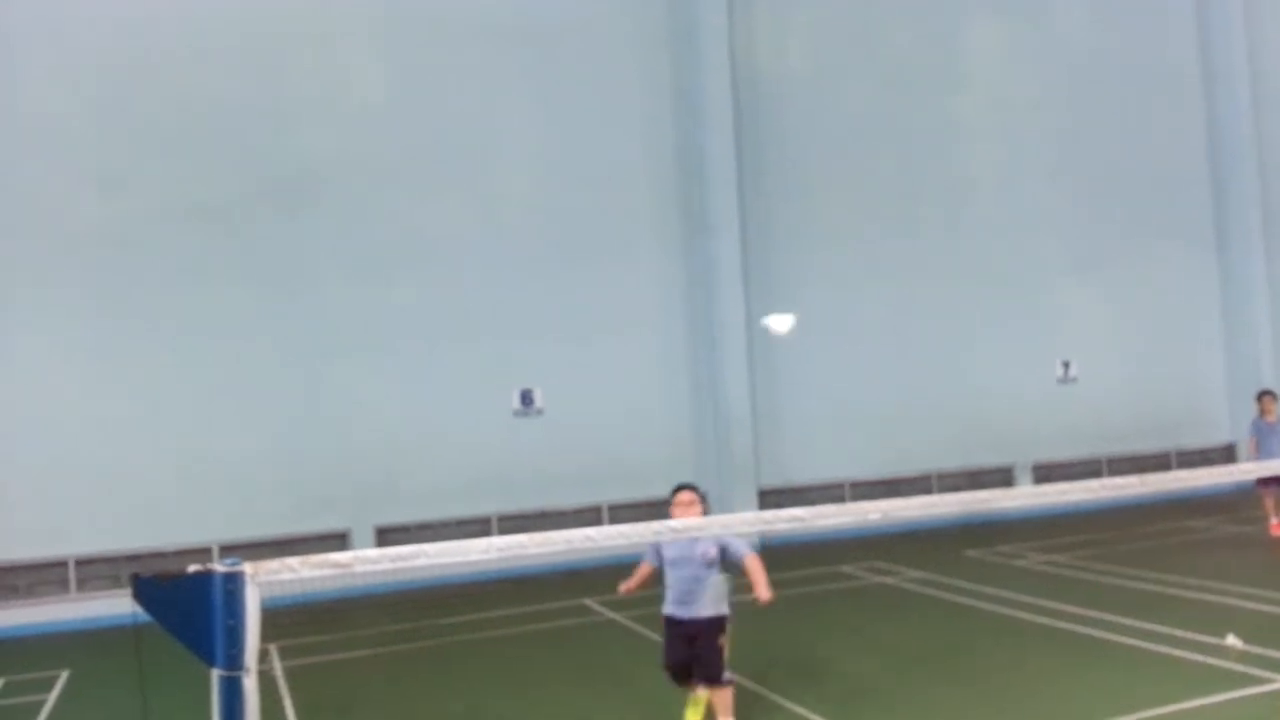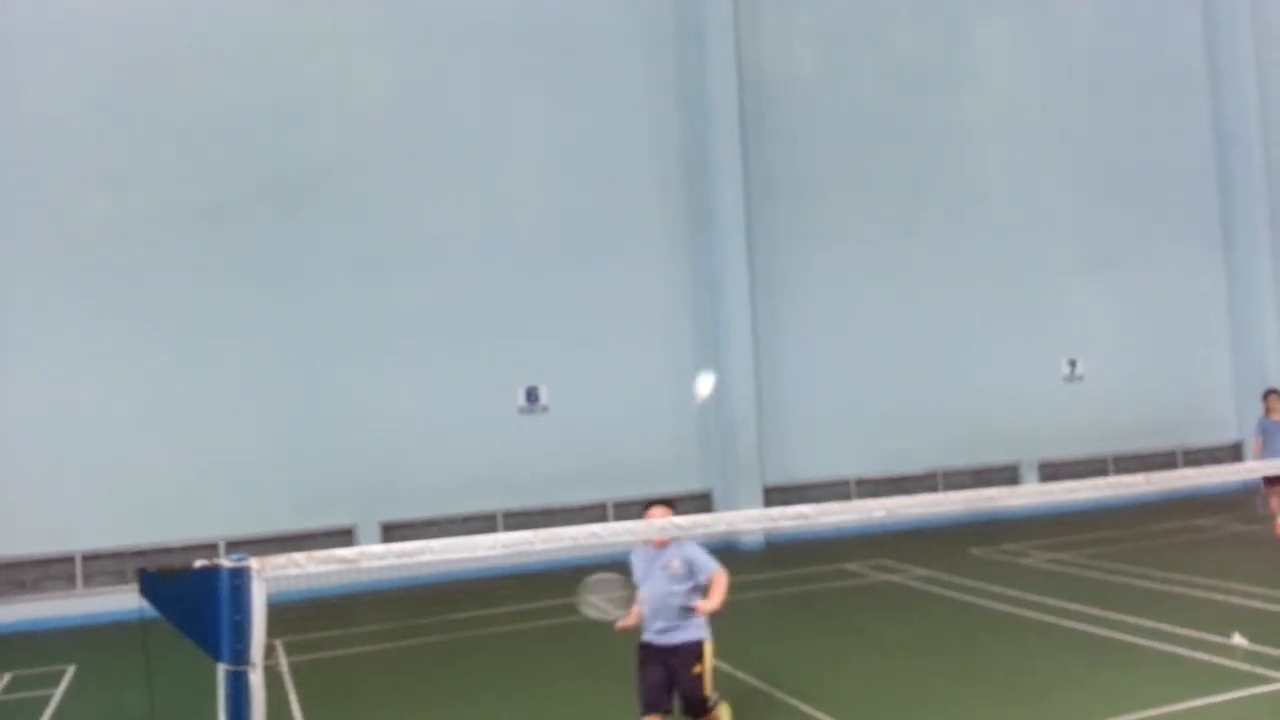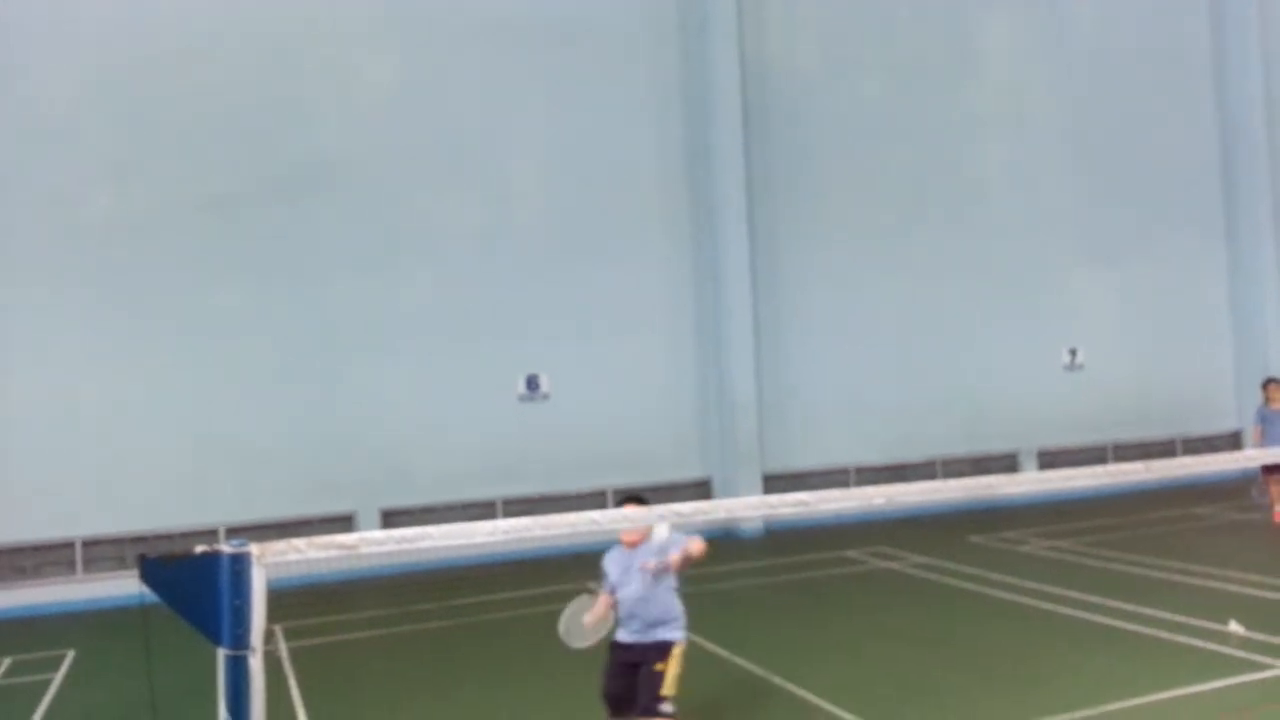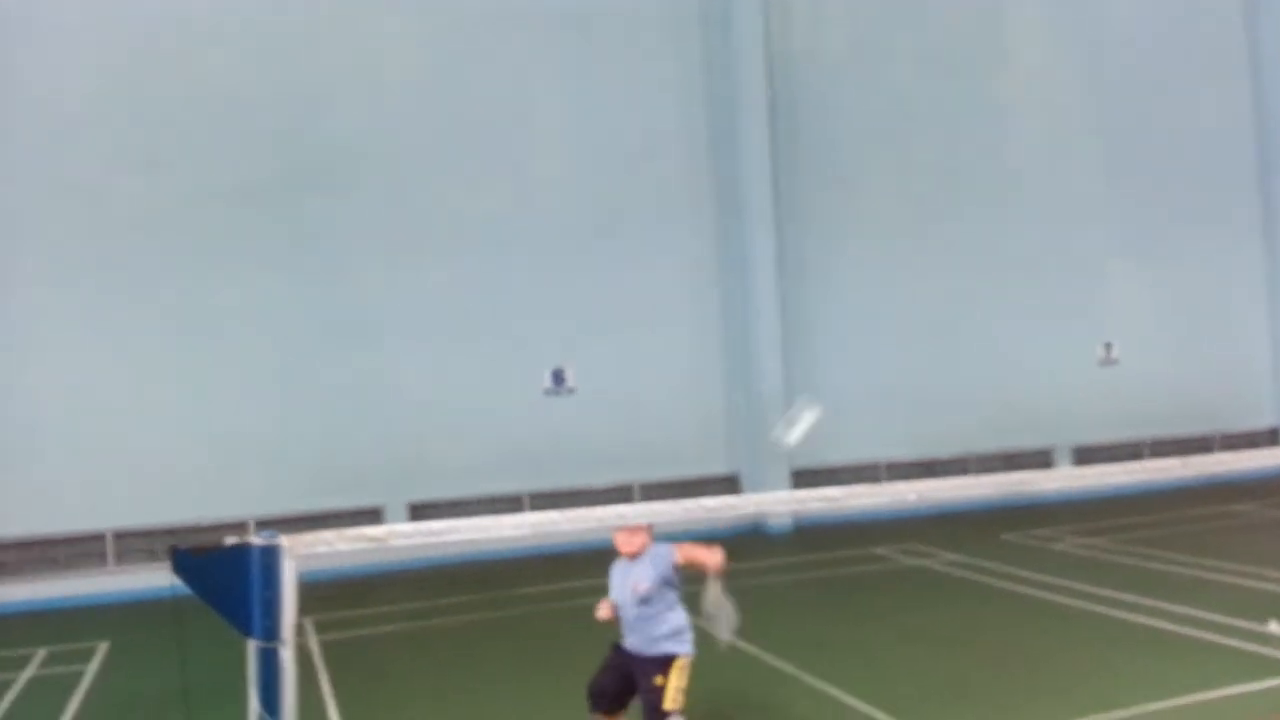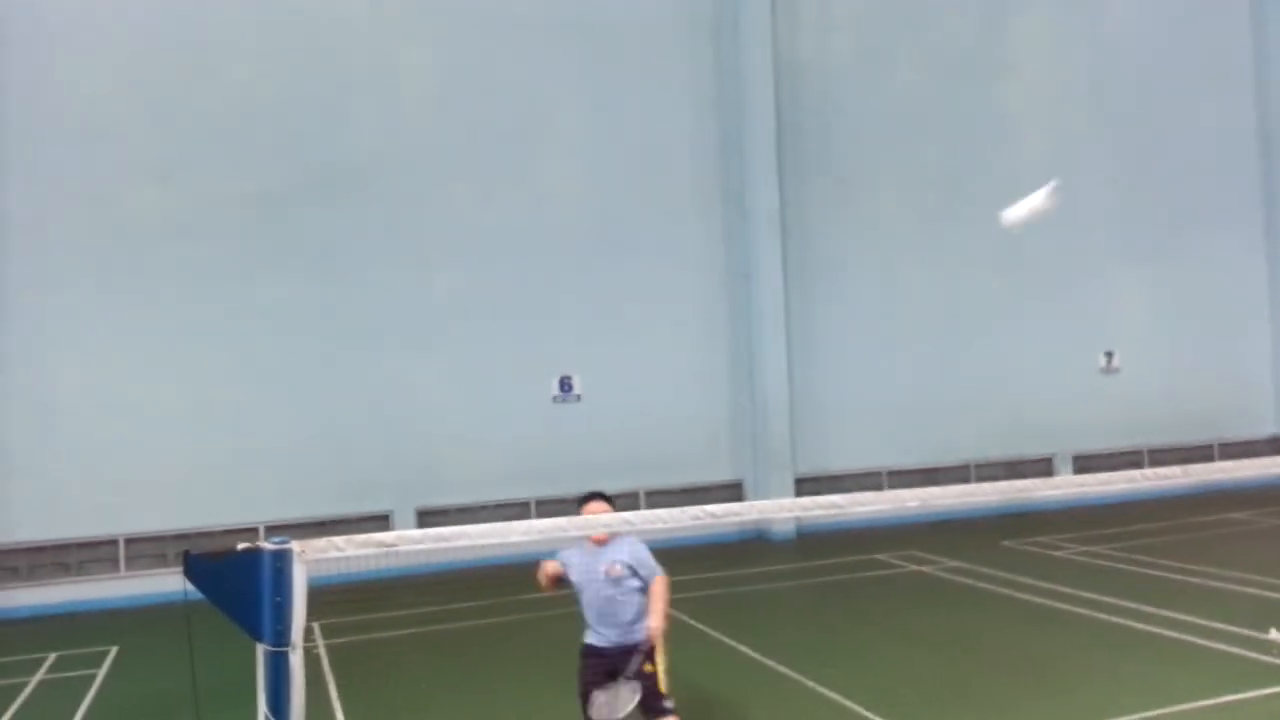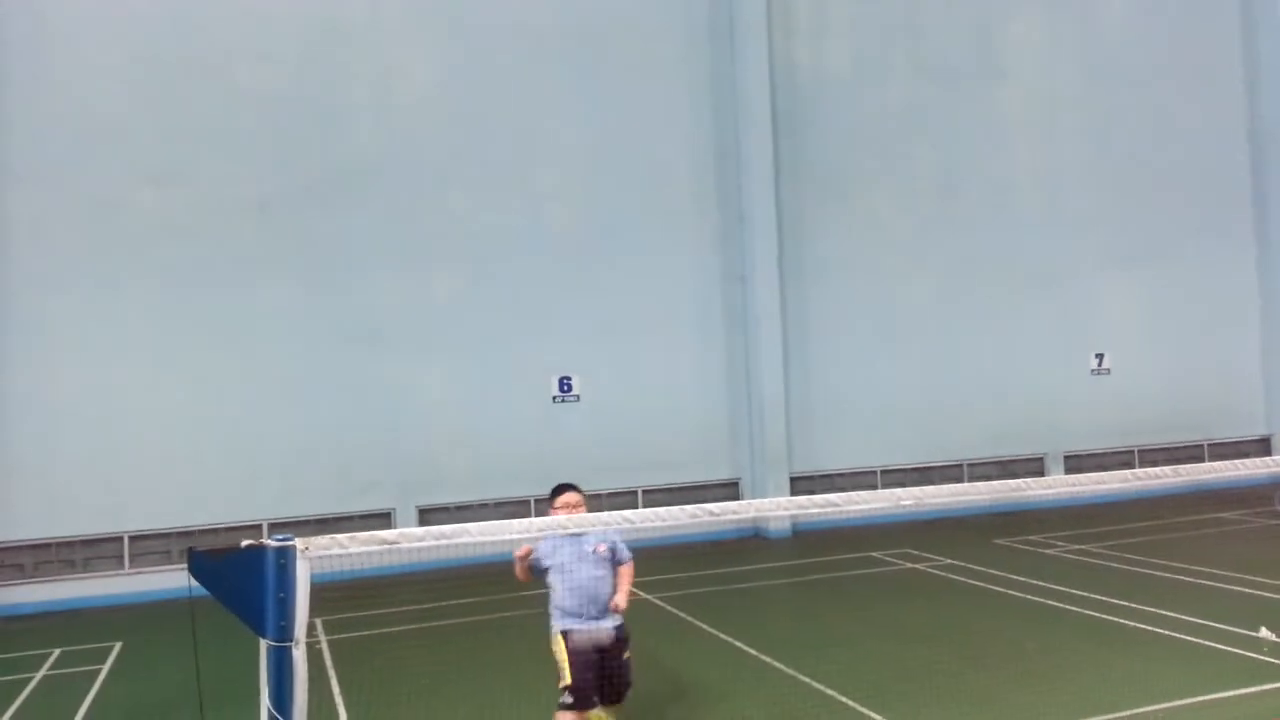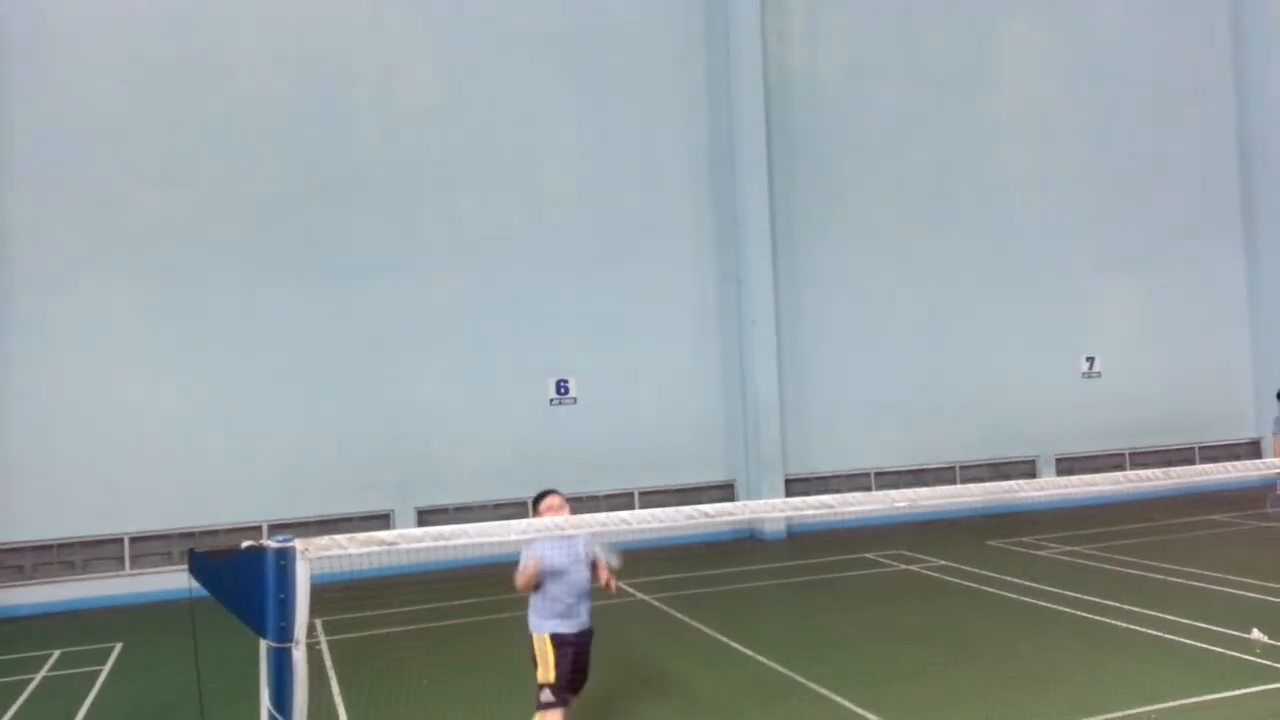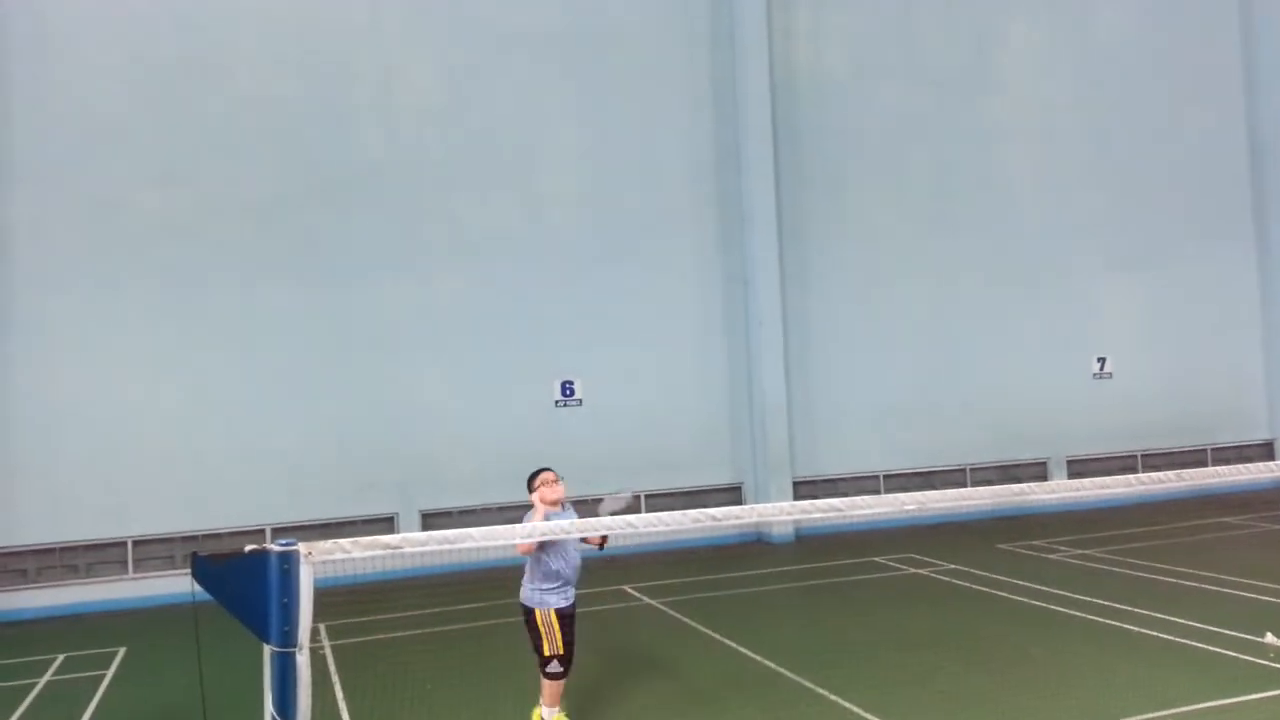
dt=0.2s
person 1, frame 1
left shoulder: (717, 535)
right shoulder: (663, 539)
left elbow: (749, 557)
right elbow: (649, 564)
left wrist: (762, 587)
right wrist: (633, 583)
left hip: (712, 615)
right hip: (675, 616)
left knee: (714, 673)
right knee: (677, 665)
right ankle: (696, 695)
person 1, frame 2
left shoulder: (687, 550)
right shoulder: (637, 557)
left elbow: (719, 576)
left wrist: (714, 601)
right wrist: (632, 619)
left hip: (690, 639)
right hip: (652, 643)
left knee: (696, 702)
person 1, frame 3
left shoulder: (662, 542)
right shoulder: (610, 558)
left elbow: (697, 545)
left wrist: (683, 554)
right wrist: (596, 613)
left hip: (663, 638)
right hip: (625, 640)
right knee: (615, 699)
person 1, frame 4
left shoulder: (658, 557)
right shoulder: (616, 569)
left elbow: (682, 552)
left wrist: (708, 557)
right wrist: (605, 609)
left hip: (668, 651)
right hip: (631, 649)
right knee: (600, 696)
person 1, frame 5
left shoulder: (631, 546)
right shoulder: (573, 556)
left elbow: (658, 580)
right elbow: (549, 584)
left wrist: (657, 617)
right wrist: (547, 572)
left hip: (640, 639)
right hip: (598, 643)
person 1, frame 6
left shoulder: (605, 535)
right shoulder: (547, 546)
left elbow: (625, 563)
right elbow: (524, 576)
left wrist: (622, 593)
right wrist: (521, 560)
left hip: (609, 625)
right hip: (569, 629)
left knee: (618, 687)
right knee: (575, 692)
person 1, frame 7
left shoulder: (582, 537)
right shoulder: (536, 547)
left elbow: (596, 560)
right elbow: (522, 586)
left wrist: (606, 578)
right wrist: (529, 572)
left hip: (580, 625)
right hip: (548, 628)
left knee: (575, 683)
right knee: (552, 689)
person 1, frame 8
left shoulder: (568, 511)
right shoulder: (537, 517)
right elbow: (524, 548)
left wrist: (597, 538)
right wrist: (540, 509)
left hip: (563, 597)
right hip: (543, 600)
left knee: (556, 655)
right knee: (557, 659)
